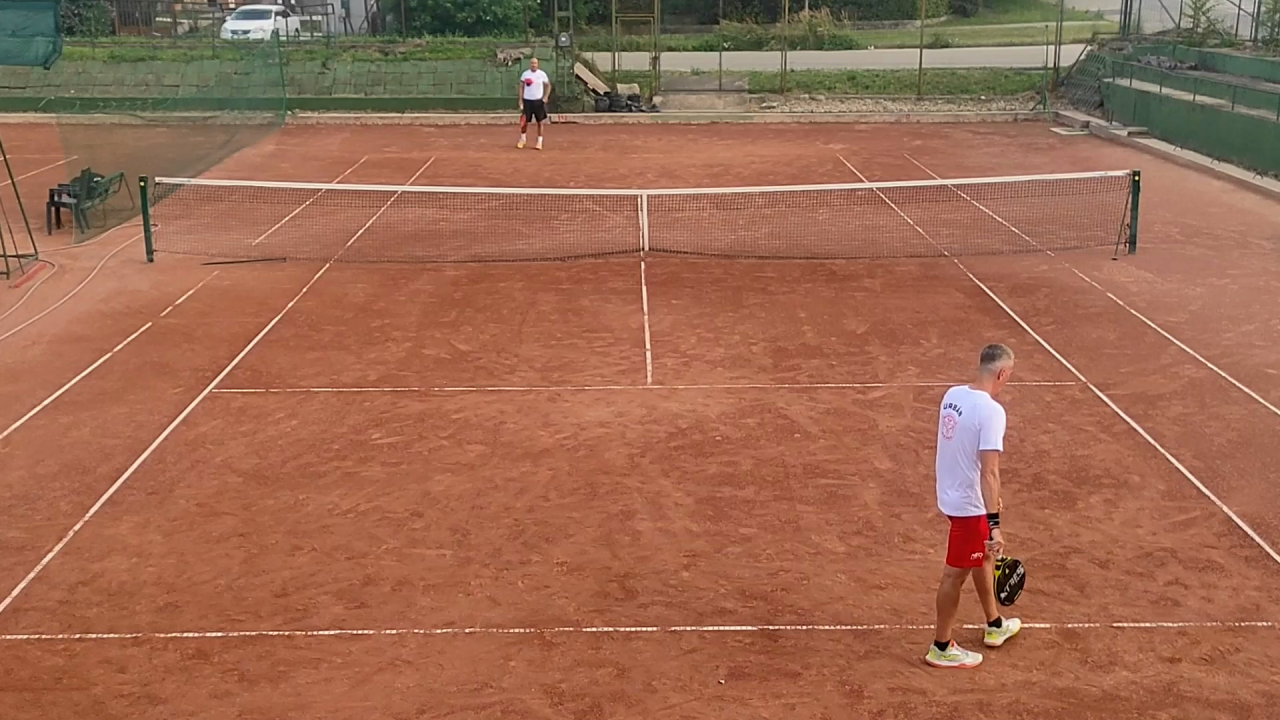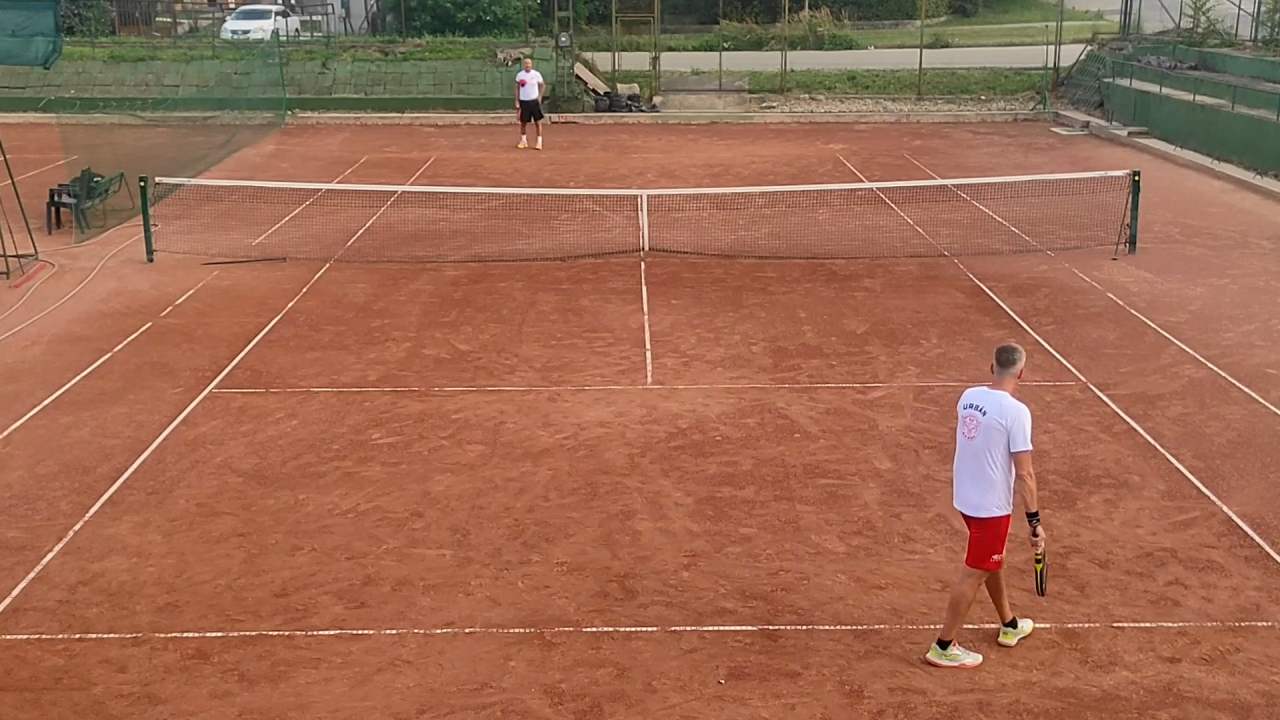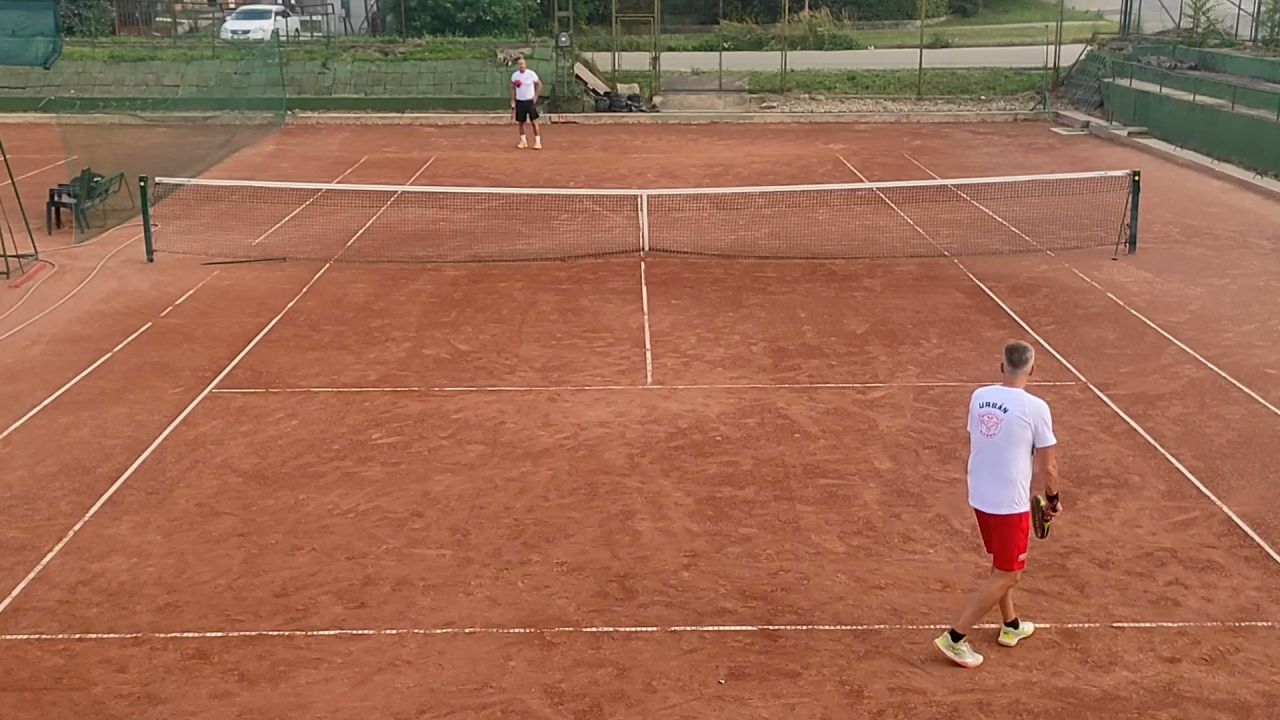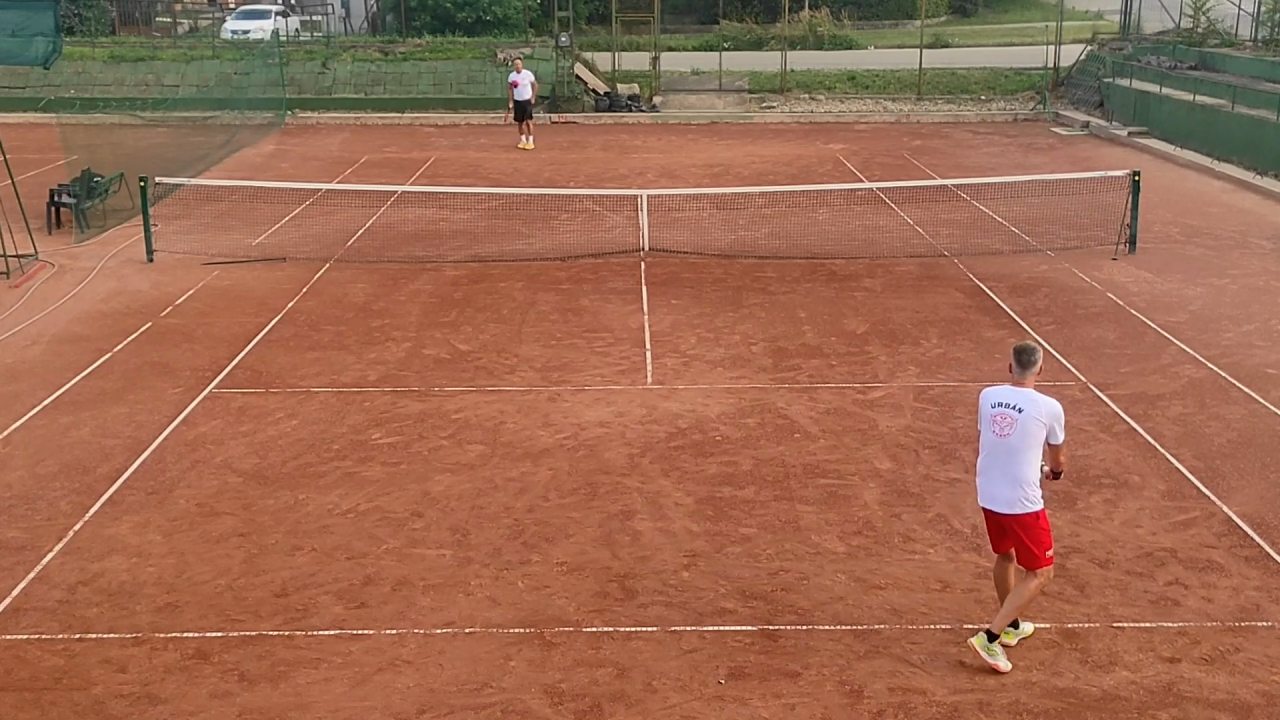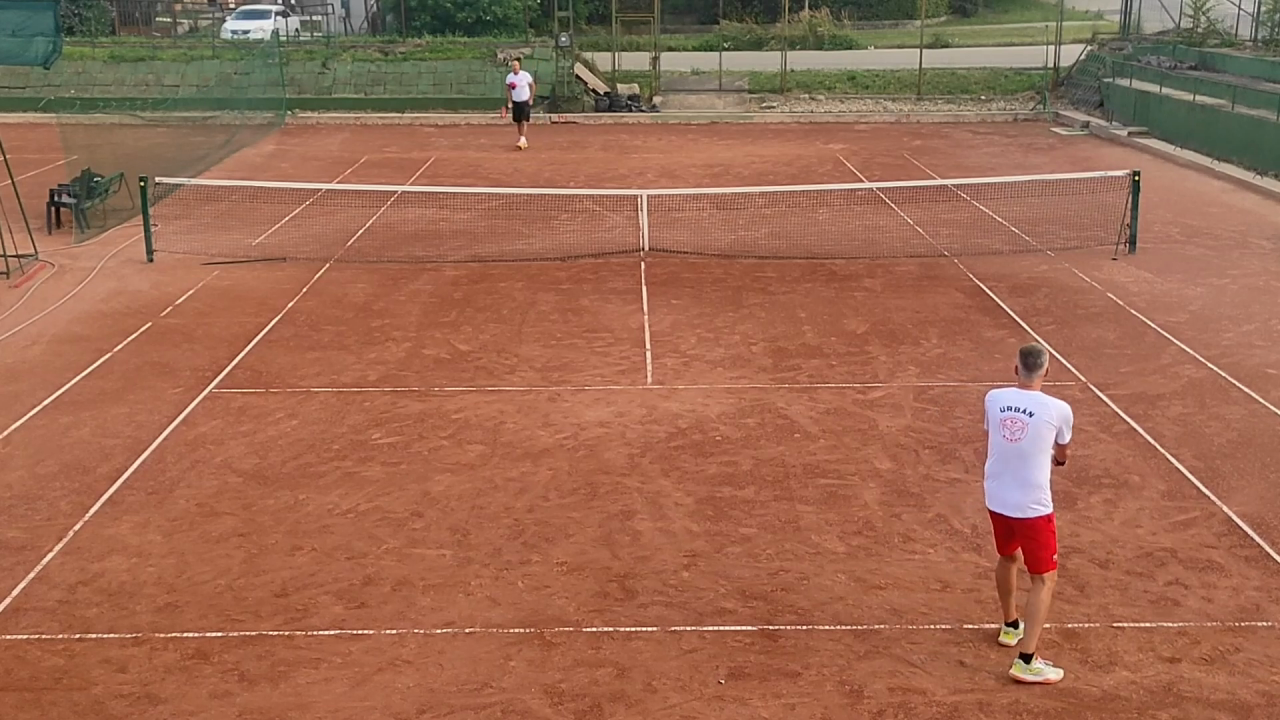
dt=0.2s
person 1, frame 1
left shoulder: (952, 395)
right shoulder: (990, 411)
right elbow: (988, 472)
right wrist: (995, 523)
left hip: (952, 495)
right hip: (970, 505)
left knee: (982, 557)
right knee: (957, 572)
left ankle: (996, 625)
right ankle: (941, 647)
person 1, frame 2
left shoulder: (968, 397)
right shoulder: (1016, 411)
right elbow: (1024, 474)
right wrist: (1034, 519)
left hip: (966, 497)
right hip: (992, 505)
left knee: (992, 562)
right knee: (975, 574)
left ankle: (1009, 625)
right ankle: (943, 647)
person 1, frame 3
left shoulder: (979, 397)
right shoulder: (1036, 408)
right elbow: (1047, 467)
right wrist: (1053, 499)
left hip: (979, 496)
right hip: (1009, 503)
left knee: (1003, 561)
right knee: (1006, 576)
left ankle: (1011, 625)
right ankle: (954, 636)
person 1, frame 4
left shoulder: (987, 397)
right shoulder: (1049, 407)
right elbow: (1057, 458)
right wrist: (1054, 472)
left hip: (989, 496)
right hip: (1023, 503)
left knee: (1005, 556)
right knee: (1040, 573)
left ankle: (1011, 624)
right ankle: (990, 637)
person 1, frame 5
left shoulder: (993, 399)
right shoulder: (1059, 410)
right elbow: (1061, 453)
left hip: (996, 500)
right hip: (1033, 506)
left knee: (1007, 558)
right knee: (1044, 580)
left ankle: (1010, 626)
right ankle: (1026, 660)
